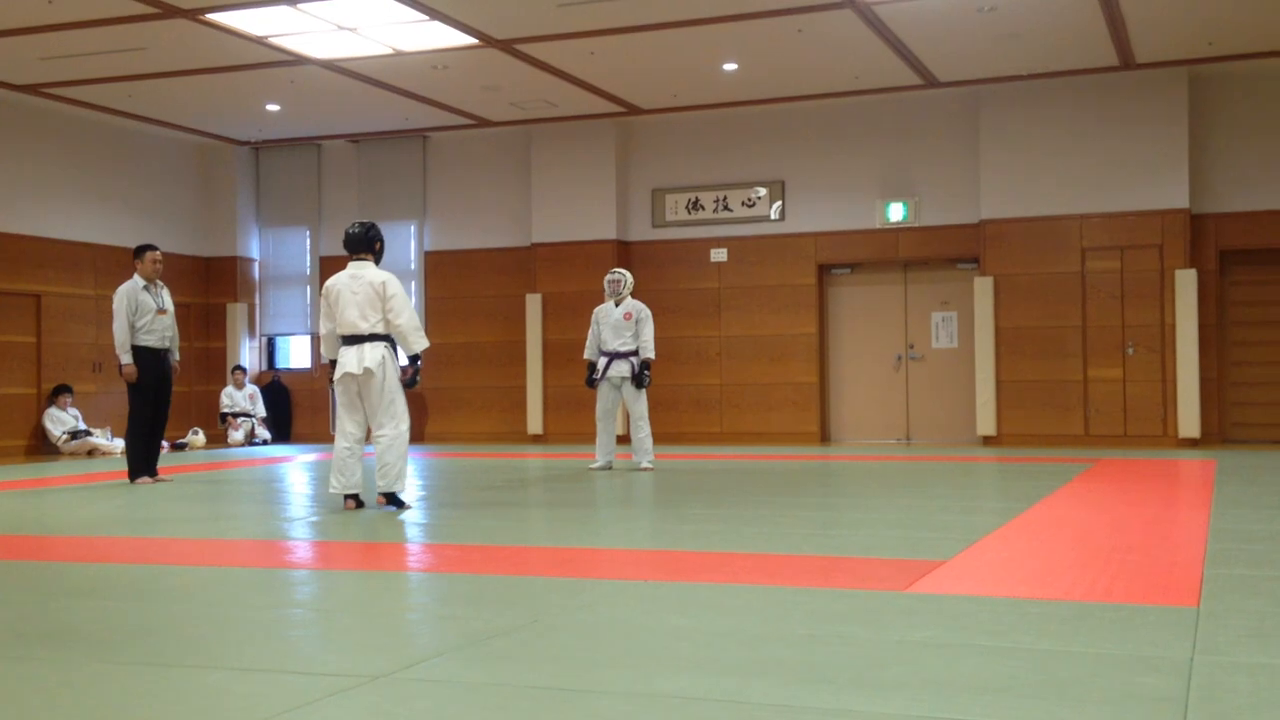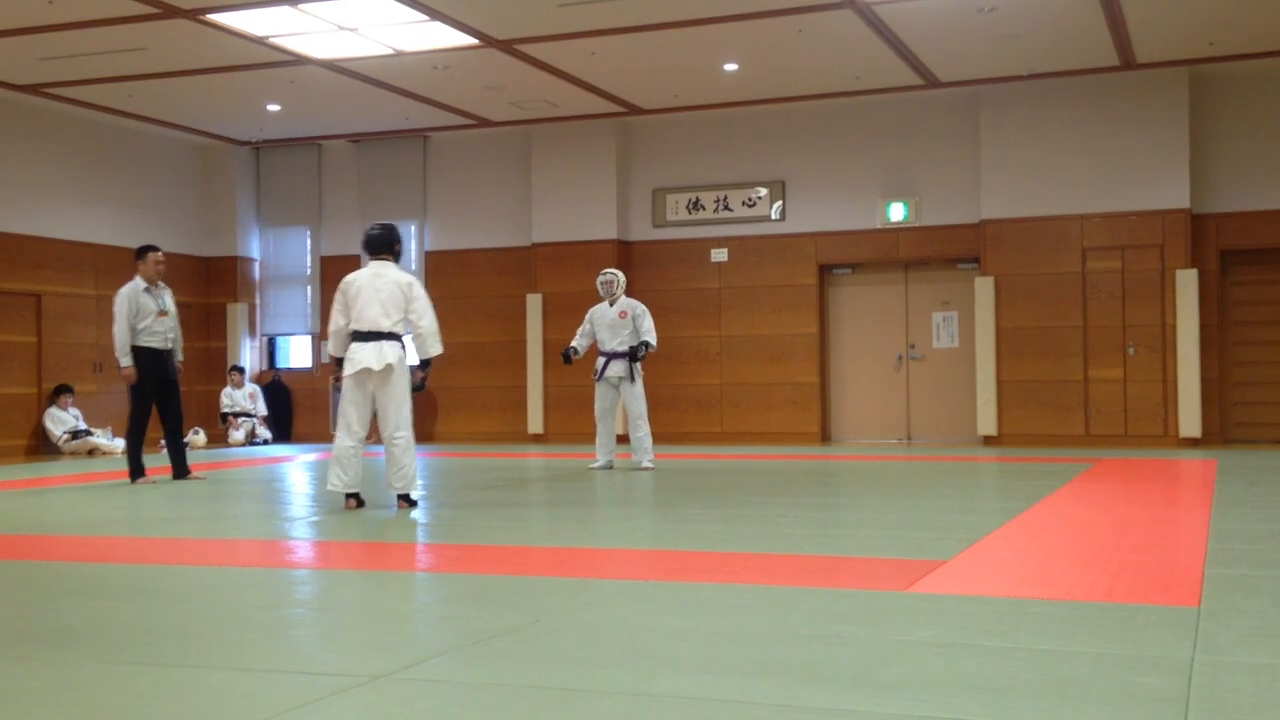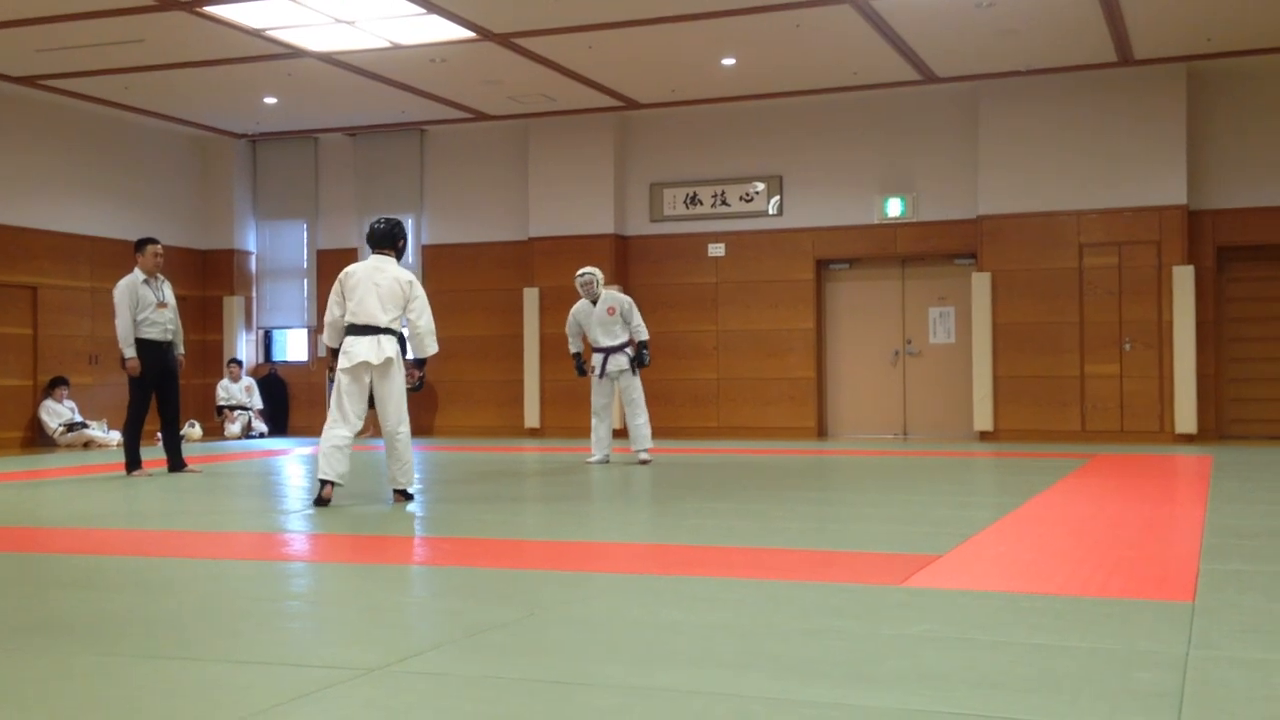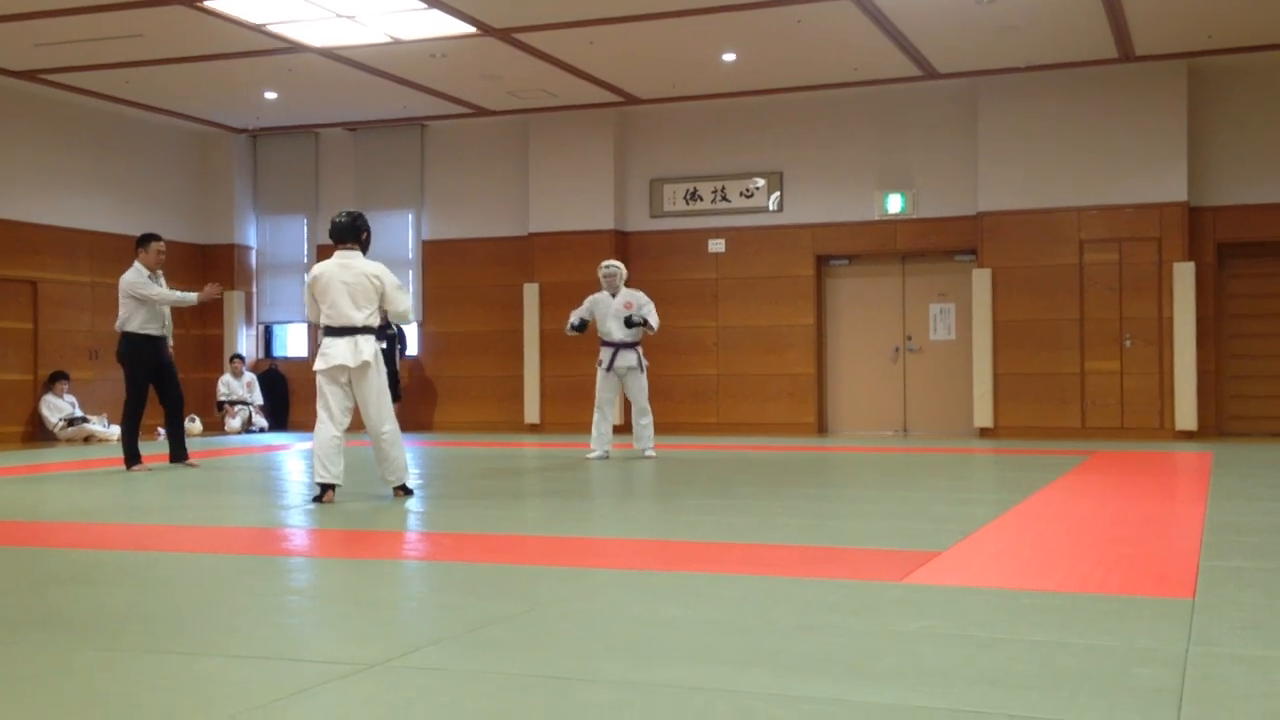
dt=0.5s
person 1, frame 1
left shoulder: (332, 284)
right shoulder: (384, 279)
left elbow: (327, 330)
right elbow: (404, 323)
left wrist: (333, 364)
right wrist: (413, 360)
left hip: (347, 357)
right hip: (377, 356)
left knee: (348, 429)
right knee: (391, 425)
left ankle: (350, 494)
right ankle: (387, 490)
person 1, frame 2
left shoulder: (350, 281)
right shoulder: (407, 281)
left elbow: (337, 326)
right elbow: (424, 325)
left wrist: (339, 363)
right wrist: (424, 364)
left hip: (357, 355)
right hip: (391, 355)
left knee: (349, 428)
right knee: (397, 429)
left ankle: (351, 493)
right ankle: (402, 494)
person 1, frame 3
left shoulder: (349, 272)
right shoulder: (406, 278)
left elbow: (333, 317)
right elbow: (421, 324)
left wrist: (334, 353)
right wrist: (419, 363)
left hip: (353, 348)
right hip: (387, 350)
left knee: (341, 420)
right knee: (396, 423)
left ankle: (327, 483)
right ankle: (400, 488)
person 1, frame 4
left shoulder: (318, 272)
right shoulder: (376, 271)
left elbow: (313, 314)
right elbow: (402, 309)
right wrist: (376, 310)
left hip: (331, 349)
right hip: (365, 348)
left knee: (329, 420)
right knee: (382, 420)
left ankle: (327, 486)
right ankle: (398, 483)
person 2, frame 1
left shoulder: (163, 291)
right shoulder: (127, 291)
right elbow: (122, 328)
left wrist: (174, 356)
right wrist: (126, 361)
left hip: (161, 358)
right hip: (141, 358)
left knee: (160, 417)
right knee: (140, 417)
left ankle: (151, 469)
right ankle: (137, 472)
person 2, frame 2
left shoulder: (165, 292)
right shoulder: (129, 293)
left elbow: (174, 327)
right elbow: (122, 330)
left wrist: (178, 357)
right wrist: (126, 363)
left hip: (164, 359)
right hip: (142, 359)
left knee: (174, 416)
right knee: (139, 417)
left ankle: (181, 468)
right ankle: (137, 472)
person 2, frame 3
left shoulder: (165, 285)
right shoulder: (128, 285)
left elbow: (175, 319)
right elbow: (124, 323)
left wrist: (179, 350)
right wrist: (130, 356)
left hip: (165, 351)
right hip: (144, 351)
left knee: (171, 409)
right knee: (138, 409)
left ankle: (176, 462)
right ankle: (133, 465)
person 2, frame 4
left shoulder: (158, 277)
right shoulder: (131, 279)
right elbow: (164, 297)
left wrist: (168, 343)
right wrist: (199, 297)
left hip: (156, 345)
right hip: (136, 346)
left knee: (174, 399)
right knee: (135, 403)
left ankle: (179, 453)
right ankle: (132, 459)
person 3, frame 1
left shoulder: (639, 309)
right shoulder: (600, 311)
left elbow: (646, 341)
right elbow: (593, 342)
left wrist: (645, 368)
right wrist: (590, 369)
left hip: (630, 366)
right hip: (606, 367)
left knee: (638, 413)
right knee: (604, 414)
left ankle: (645, 459)
right ankle: (604, 459)
person 3, frame 2
left shoulder: (635, 307)
right shoulder: (595, 311)
left elbow: (649, 332)
right elbow: (584, 336)
left wrist: (642, 347)
right wrist: (572, 351)
left hip: (627, 365)
right hip: (604, 366)
left knee: (637, 413)
right knee: (603, 414)
left ankle: (645, 458)
right ankle: (605, 458)
person 3, frame 3
left shoulder: (620, 300)
right shoulder: (578, 310)
left elbow: (637, 324)
right elbow: (574, 336)
left wrist: (643, 349)
right wrist: (577, 358)
left hip: (624, 358)
right hip: (600, 361)
left knee: (635, 403)
right knee: (600, 408)
left ankle: (642, 449)
right ankle: (601, 452)
person 3, frame 4
left shoulder: (637, 297)
right shoulder: (594, 300)
left elbow: (653, 320)
right elbow: (575, 318)
left wrist: (641, 321)
right wrist: (576, 325)
left hip: (632, 355)
right hip: (608, 355)
left knee: (640, 402)
right knee: (603, 402)
left ankle: (646, 446)
right ankle: (601, 448)
